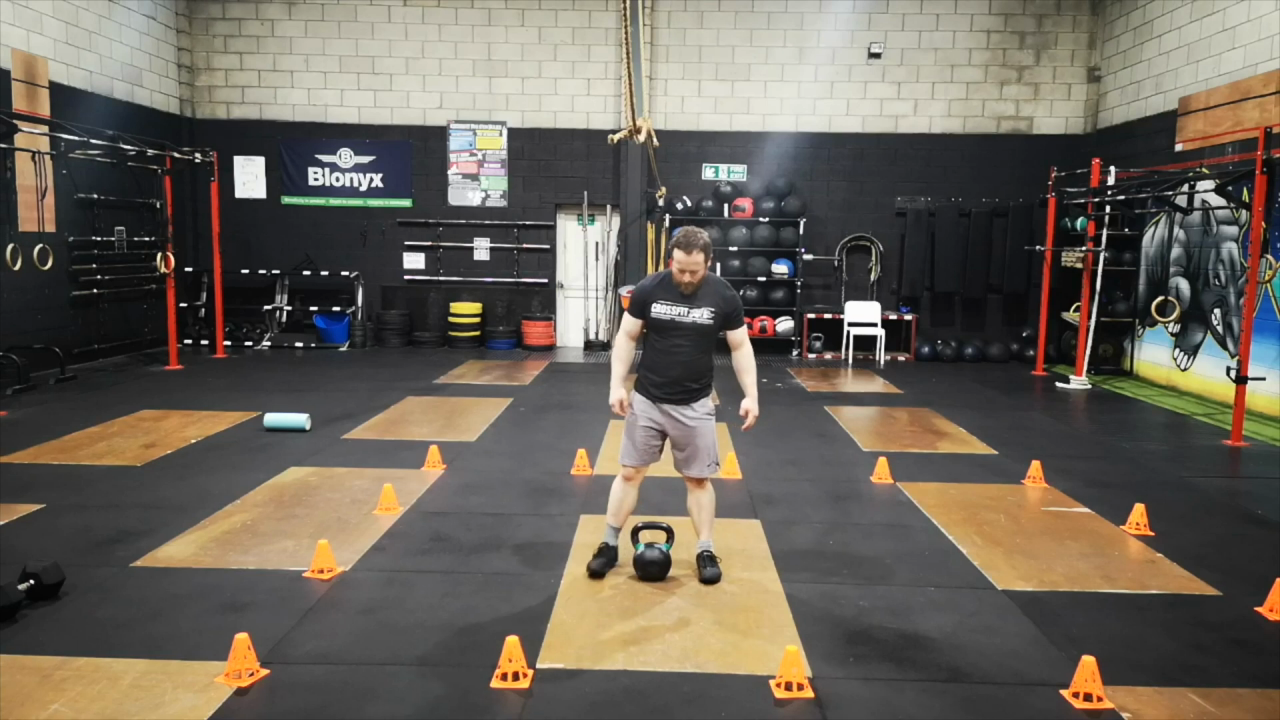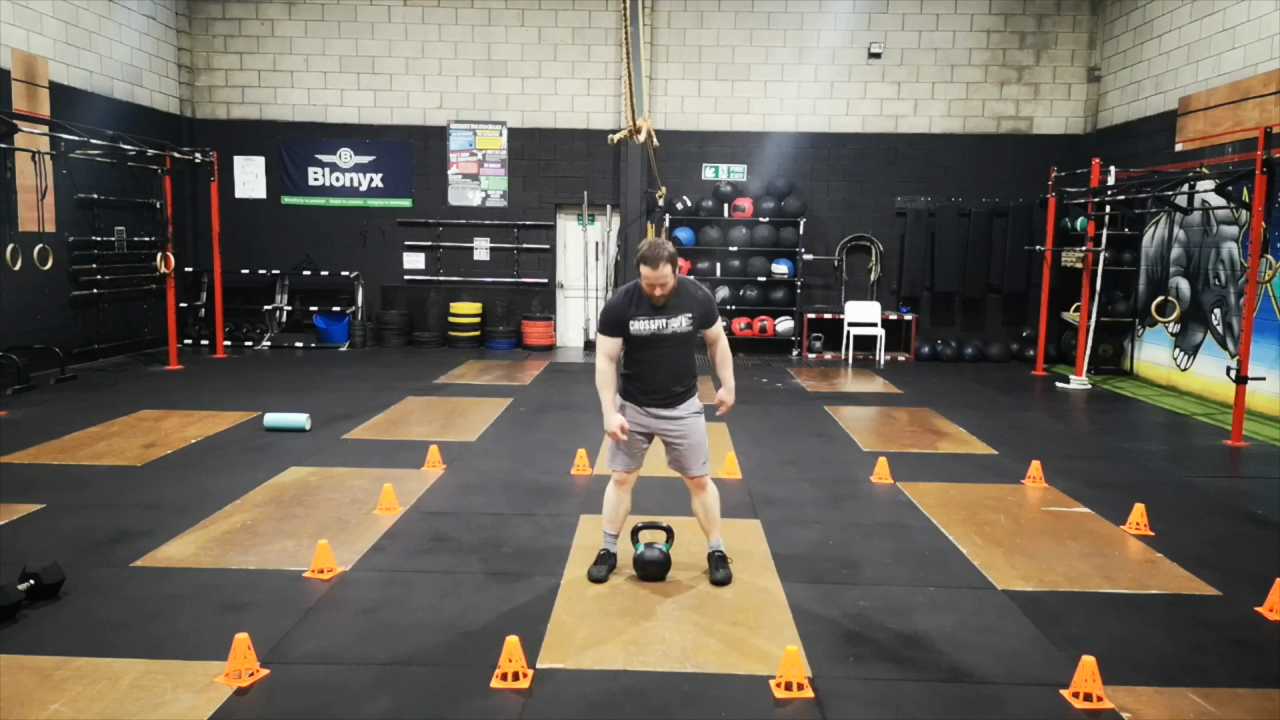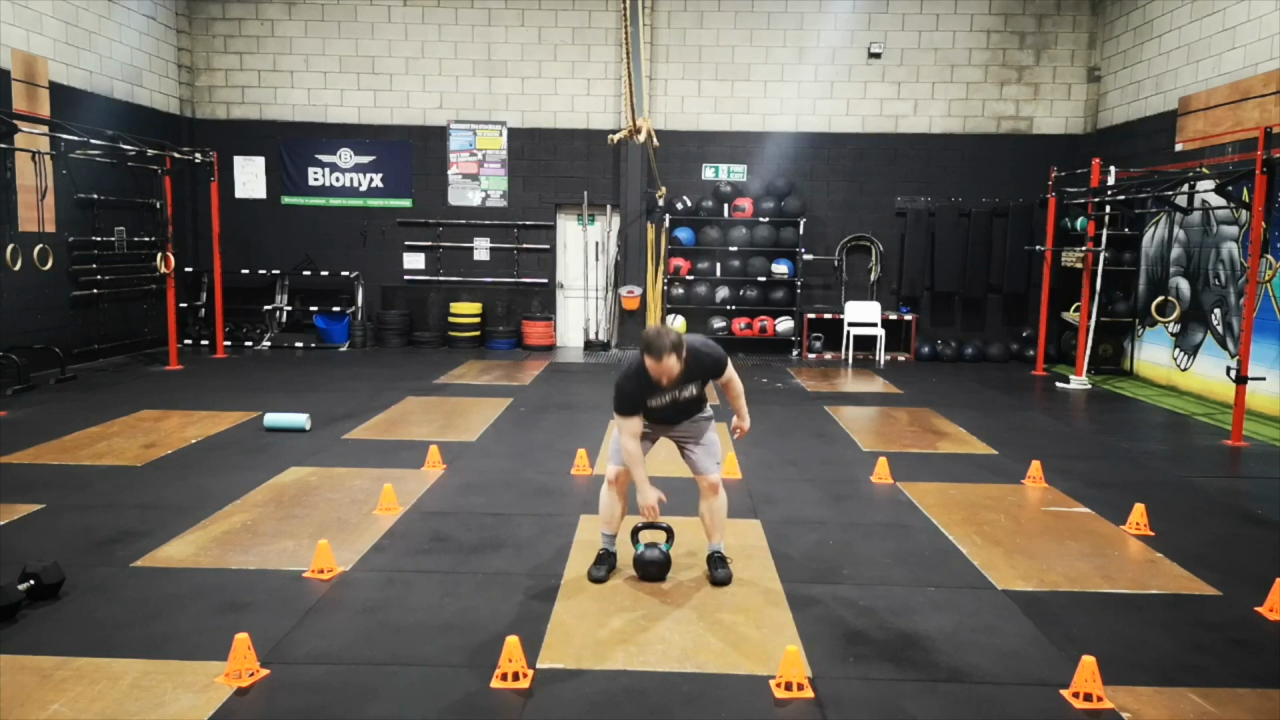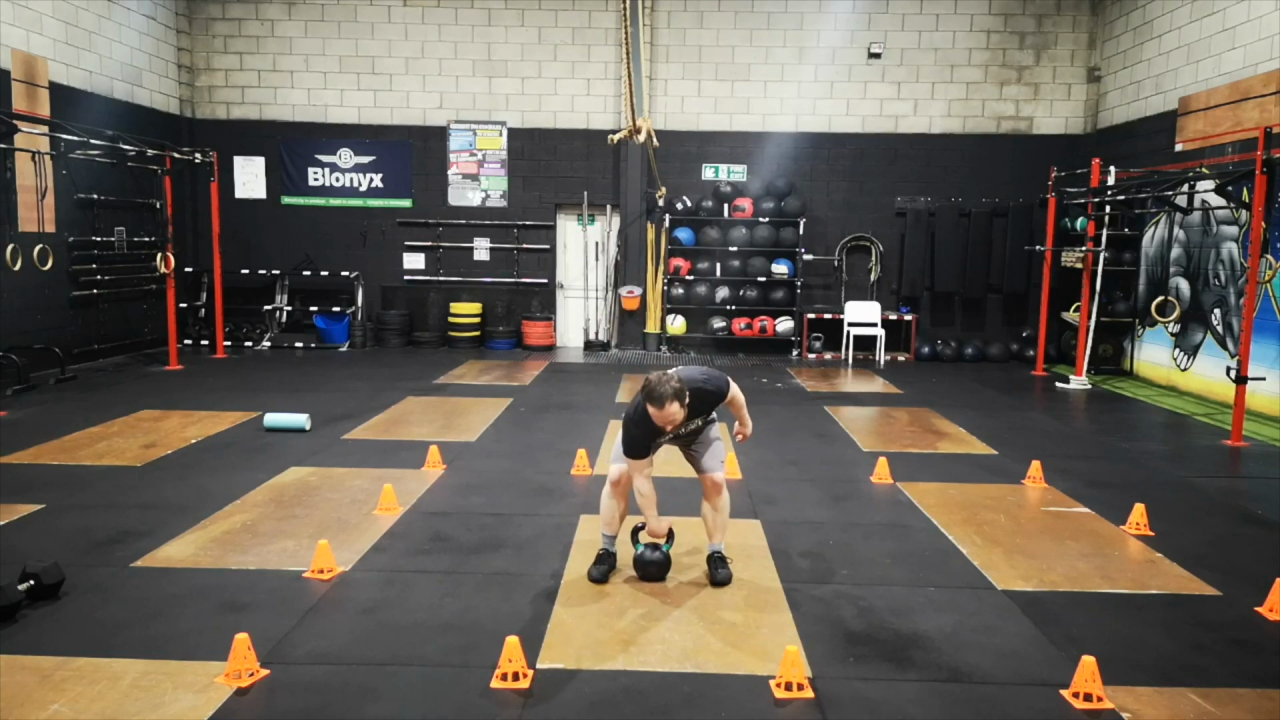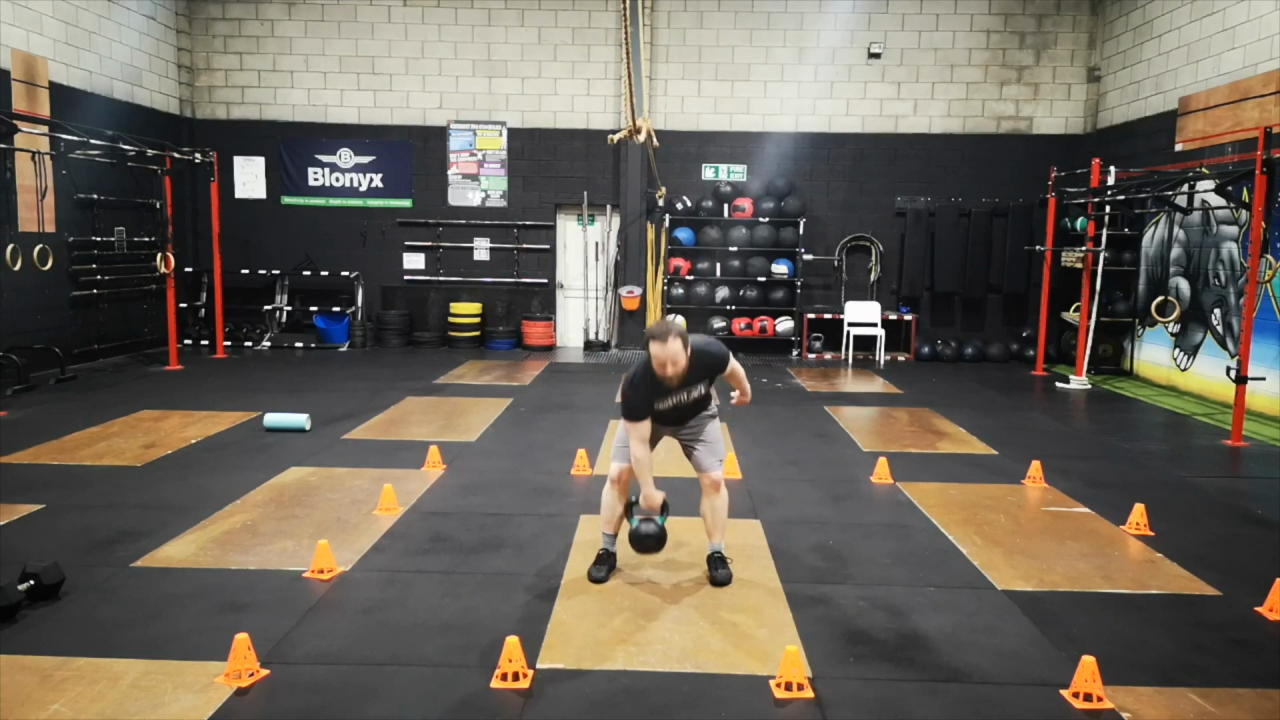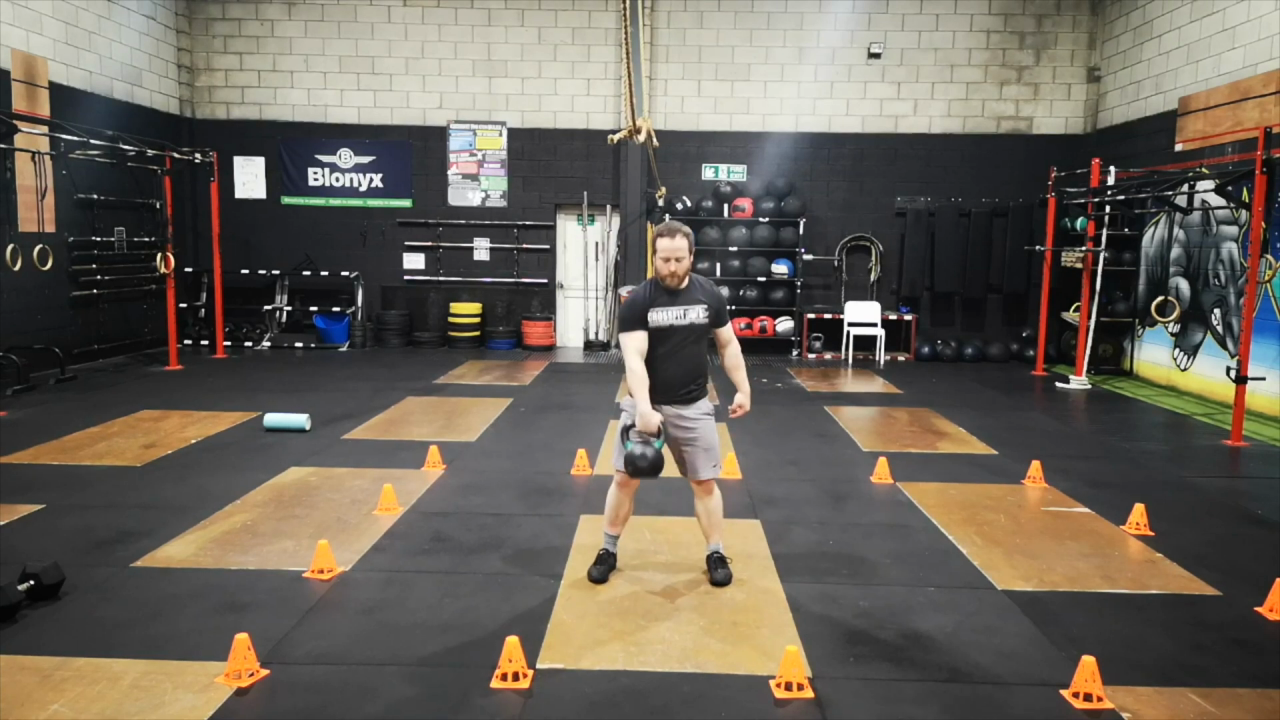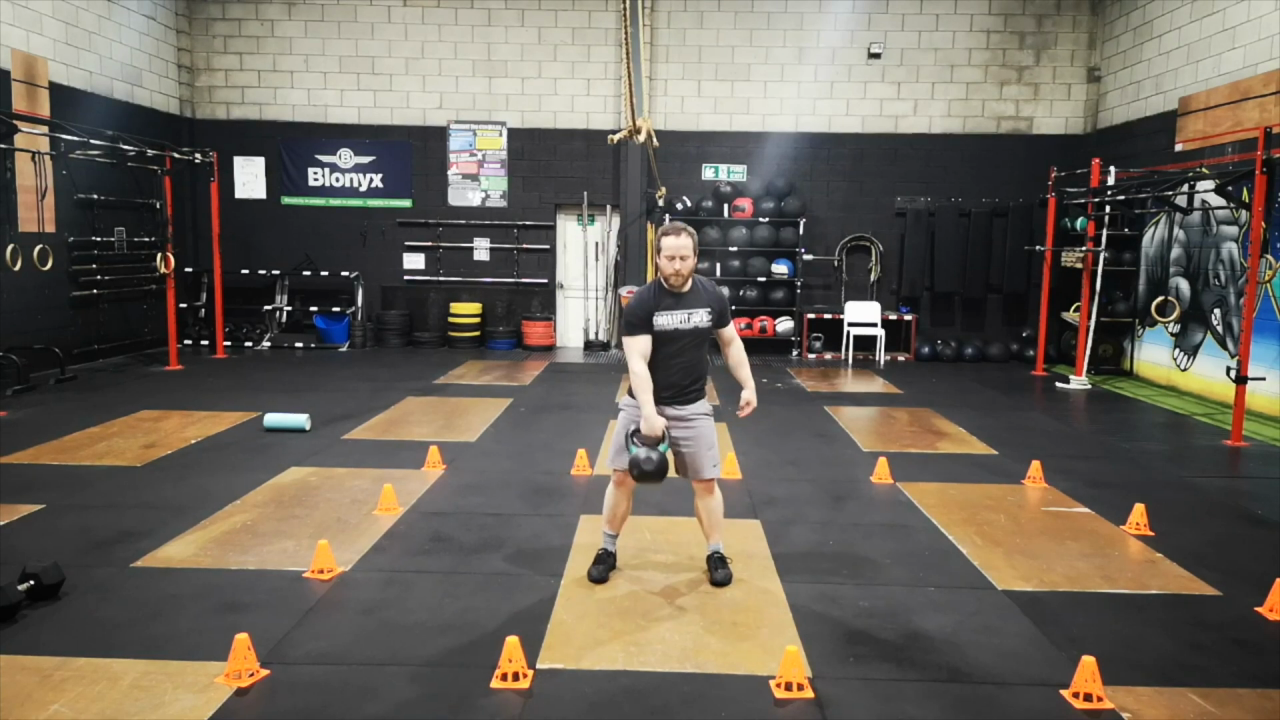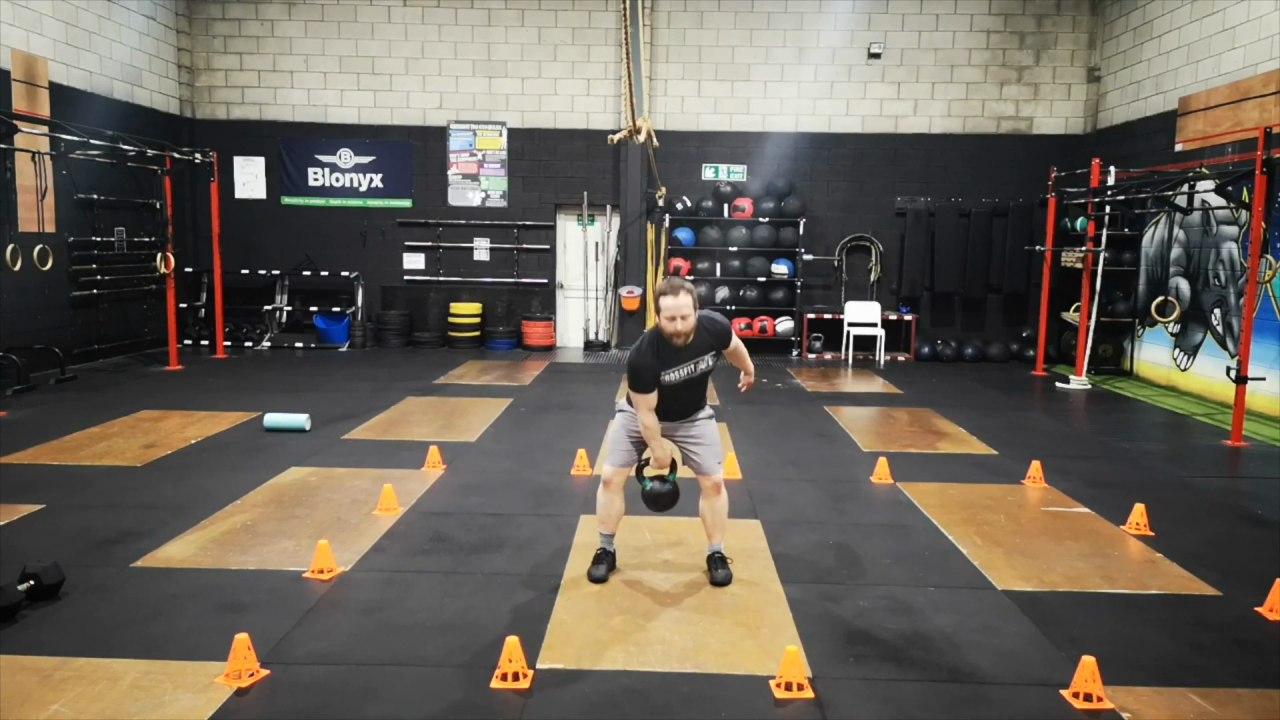
dt=0.4s
person 1, frame 1
left shoulder: (724, 297)
right shoulder: (649, 289)
left elbow: (740, 347)
right elbow: (627, 337)
left wrist: (750, 394)
right wrist: (617, 385)
left hip: (695, 406)
right hip: (647, 401)
left knee: (698, 479)
right knee: (630, 473)
left ankle: (705, 551)
right ankle: (609, 545)
person 1, frame 2
left shoulder: (697, 297)
right shoulder: (619, 304)
left elbow: (716, 341)
right elbow: (605, 360)
left wrist: (727, 385)
right wrist: (610, 412)
left hip: (683, 407)
right hip: (633, 407)
left knee: (699, 479)
right knee: (622, 477)
left ankle: (717, 551)
right ankle: (608, 551)
person 1, frame 3
left shoulder: (706, 354)
right shoulder: (629, 379)
left elbow: (729, 379)
right elbow: (629, 438)
left wrist: (741, 414)
right wrist: (644, 488)
left hip: (692, 418)
right hip: (644, 421)
left knee: (711, 480)
right knee: (615, 475)
left ankle: (716, 554)
right ankle: (607, 551)
person 1, frame 4
left shoulder: (708, 385)
right shoulder: (636, 420)
left elbow: (733, 393)
right elbow: (642, 478)
left wrist: (744, 421)
right wrist: (653, 522)
left hip: (699, 426)
left knee: (715, 480)
right knee: (617, 477)
left ankle: (716, 554)
right ankle: (607, 551)
person 1, frame 5
left shoulder: (709, 353)
right shoulder: (636, 383)
left elbow: (733, 370)
right elbow: (639, 445)
left wrist: (744, 390)
right wrist: (648, 492)
left hip: (697, 417)
right hip: (645, 422)
left knee: (713, 480)
right knee: (618, 475)
left ankle: (717, 555)
right ankle: (607, 552)
person 1, frame 6
left shoulder: (709, 294)
right shoulder: (638, 301)
left elbow: (728, 344)
right elbow: (634, 360)
left wrist: (743, 389)
right wrist: (644, 409)
left hip: (694, 407)
right hip: (645, 408)
left knee: (705, 482)
right knee: (626, 479)
left ankle: (715, 554)
right ankle: (608, 551)
person 1, frame 7
left shoulder: (712, 296)
right shoulder: (641, 303)
left elbow: (731, 343)
right elbow: (637, 363)
left wrist: (748, 385)
right wrist: (648, 414)
left hip: (692, 408)
right hip: (642, 404)
left knee: (705, 481)
right knee: (622, 476)
left ankle: (716, 553)
right ankle: (607, 551)
person 1, frame 8
left shoulder: (715, 327)
right shoulder: (643, 354)
left elbow: (734, 346)
right elbow: (645, 412)
left wrist: (748, 371)
right wrist: (658, 453)
left hip: (693, 416)
right hip: (640, 414)
left knee: (713, 480)
right knee: (611, 477)
left ankle: (716, 555)
right ankle: (606, 551)
